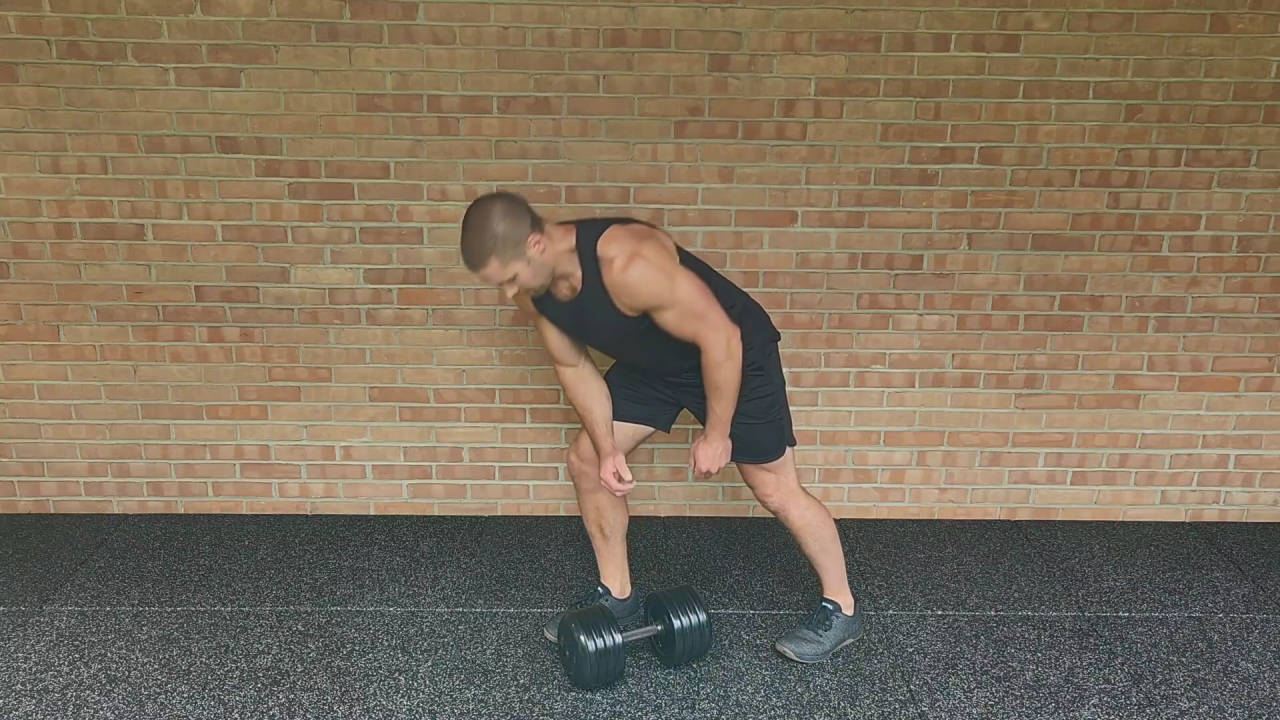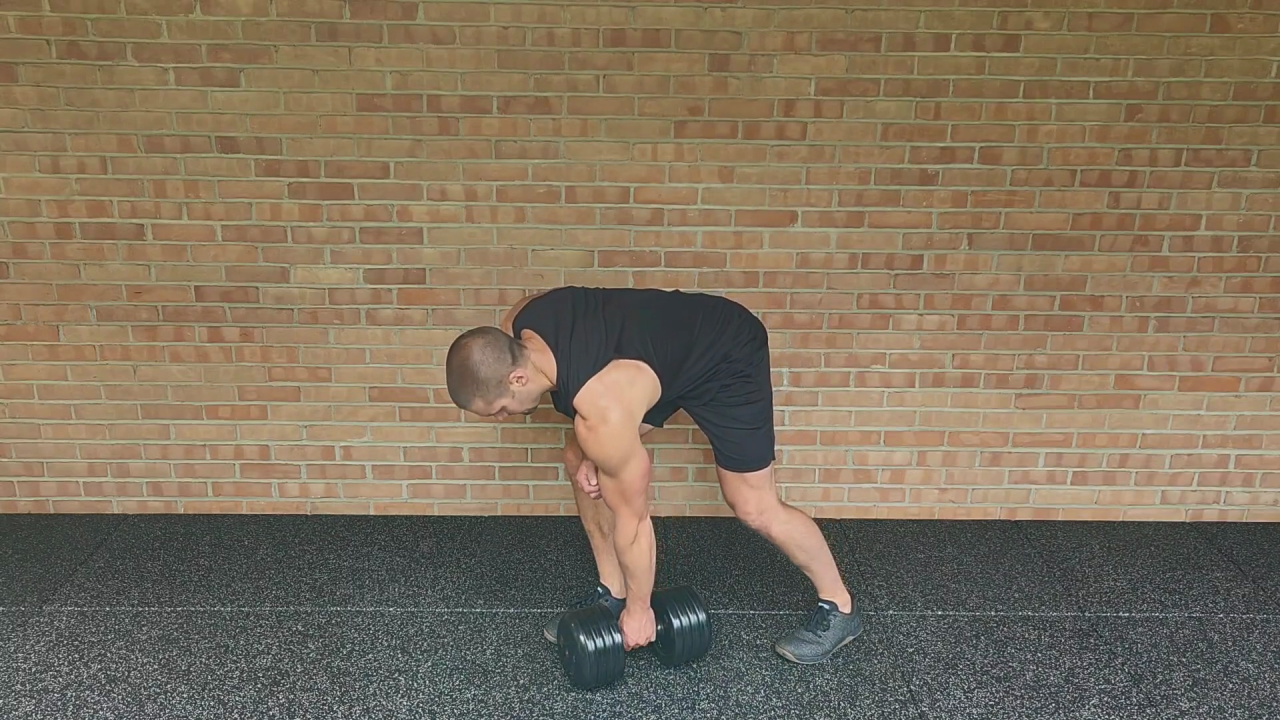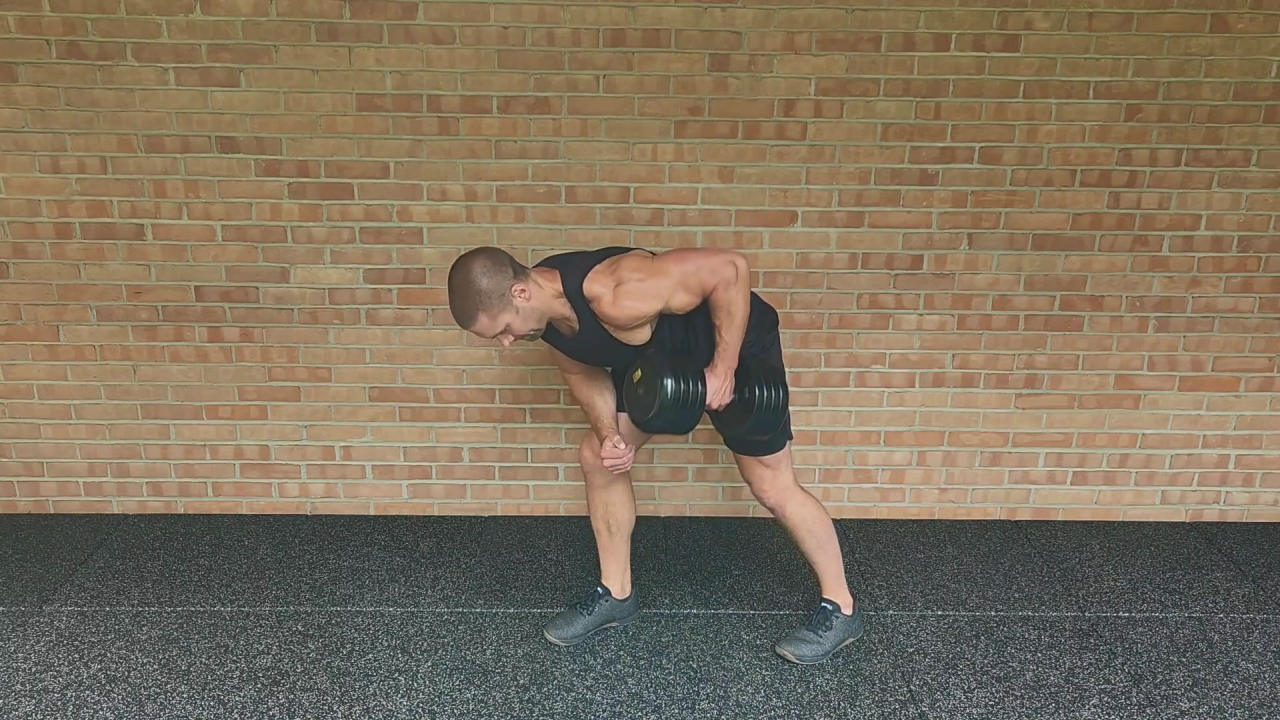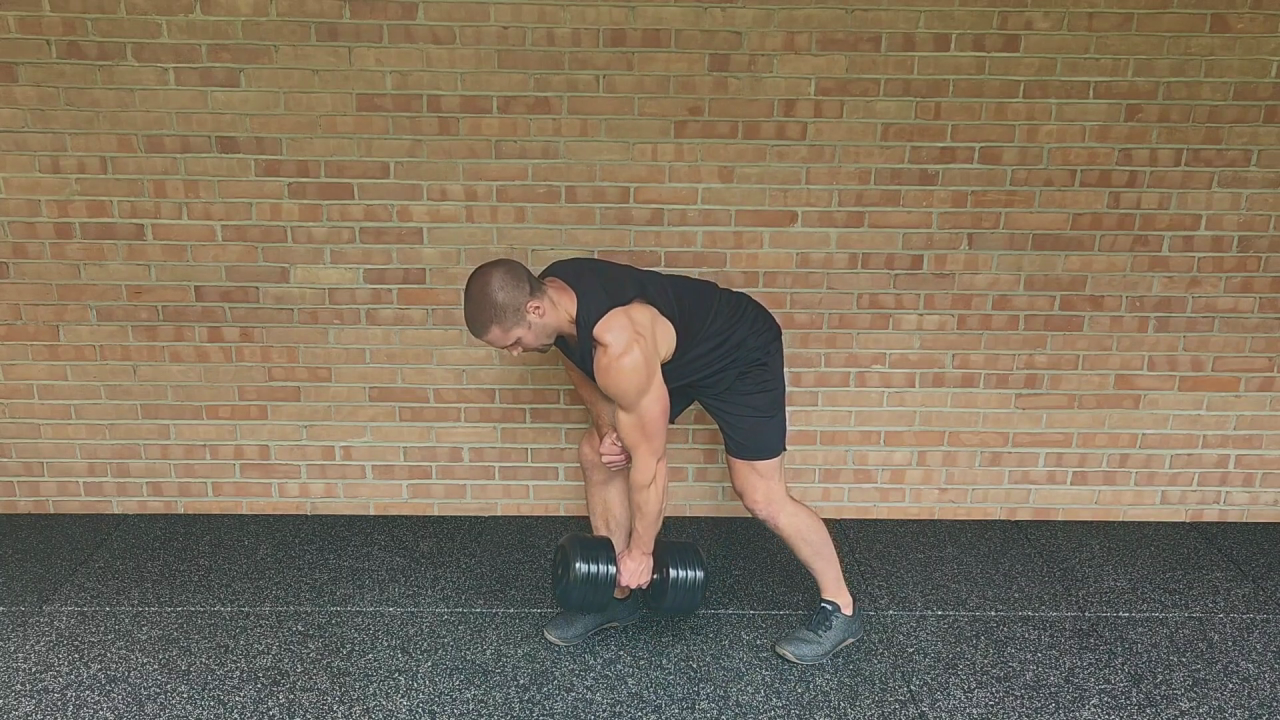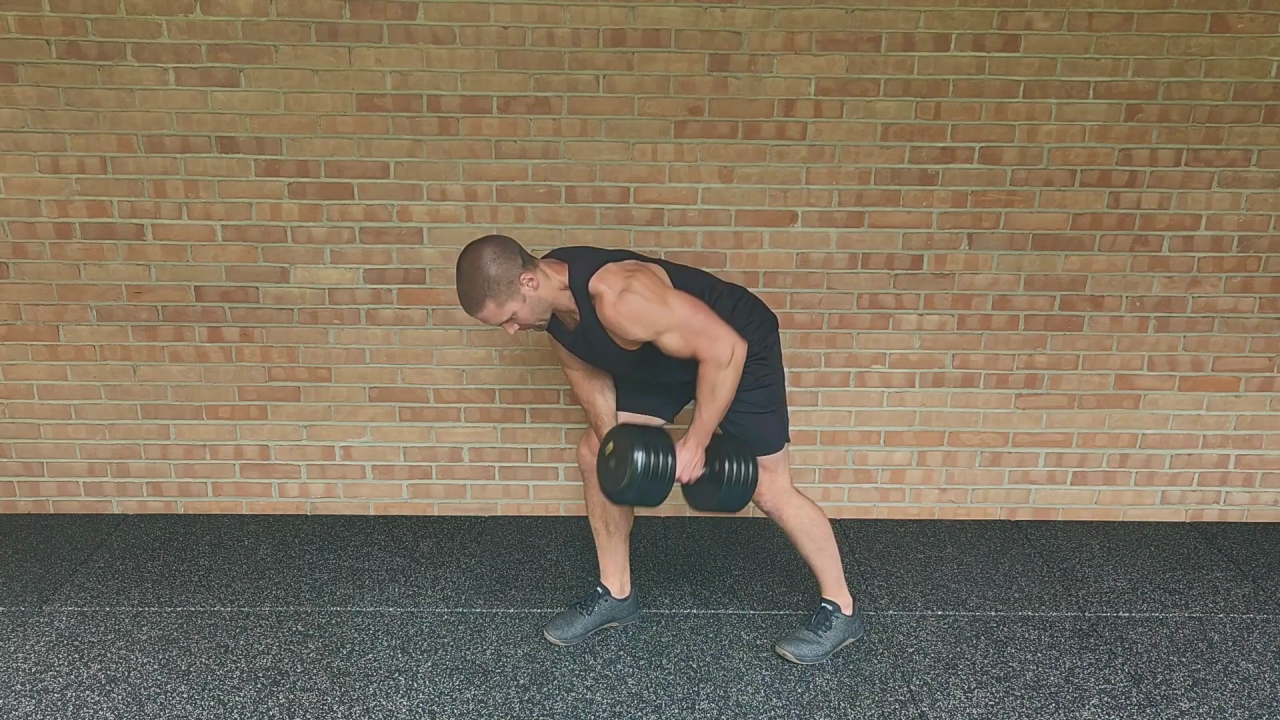
dt=1s
person 1, frame 1
left shoulder: (627, 263)
right shoulder: (534, 284)
left elbow: (720, 337)
right elbow: (573, 365)
left wrist: (716, 434)
right wrist: (607, 446)
left hip: (733, 353)
right hip: (653, 360)
left knee: (776, 491)
right knee: (585, 461)
left ankle: (842, 608)
right ankle: (617, 595)
person 1, frame 2
left shoulder: (601, 406)
right shoulder: (516, 329)
left elbow: (631, 517)
left wrist: (639, 609)
right wrist: (590, 453)
left hip: (727, 357)
right hip: (668, 345)
left knee: (753, 507)
right knee: (580, 461)
left ankle: (839, 608)
right ankle: (611, 593)
person 1, frame 3
left shoulder: (614, 296)
right shoulder: (543, 302)
left elbow: (730, 269)
right elbow: (581, 370)
left wrist: (721, 371)
right wrist: (608, 432)
left hip: (736, 341)
right hip: (661, 354)
left knee: (772, 488)
right knee: (598, 459)
left ankle: (840, 607)
right ankle: (617, 594)
person 1, frame 4
left shoulder: (620, 347)
right shoulder: (548, 291)
left elbow: (648, 461)
right elbow: (582, 365)
left wrist: (640, 552)
right wrist: (605, 428)
left hip: (740, 353)
right hip: (675, 352)
left knee: (762, 497)
right knee: (595, 456)
left ankle: (841, 609)
right ankle: (616, 595)
person 1, frame 5
left shoulder: (617, 299)
right shoulder: (549, 291)
left elbow: (724, 352)
right elbow: (583, 367)
left wrist: (694, 442)
right wrist: (608, 431)
left hip: (737, 348)
right hip: (663, 352)
left knee: (768, 491)
right knee: (594, 455)
left ankle: (841, 608)
right ankle: (615, 594)
